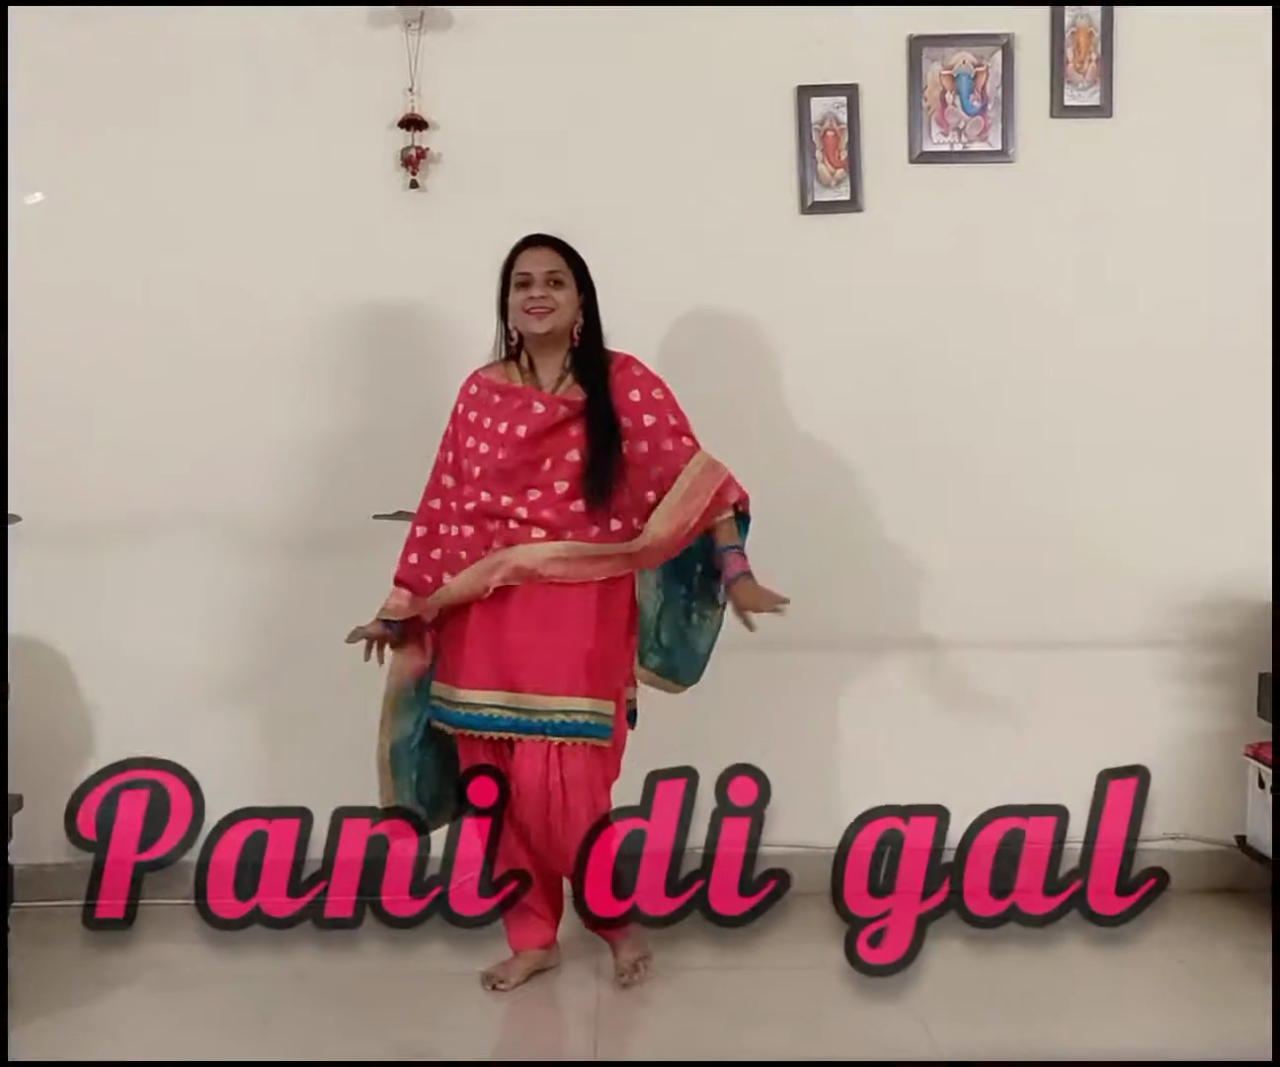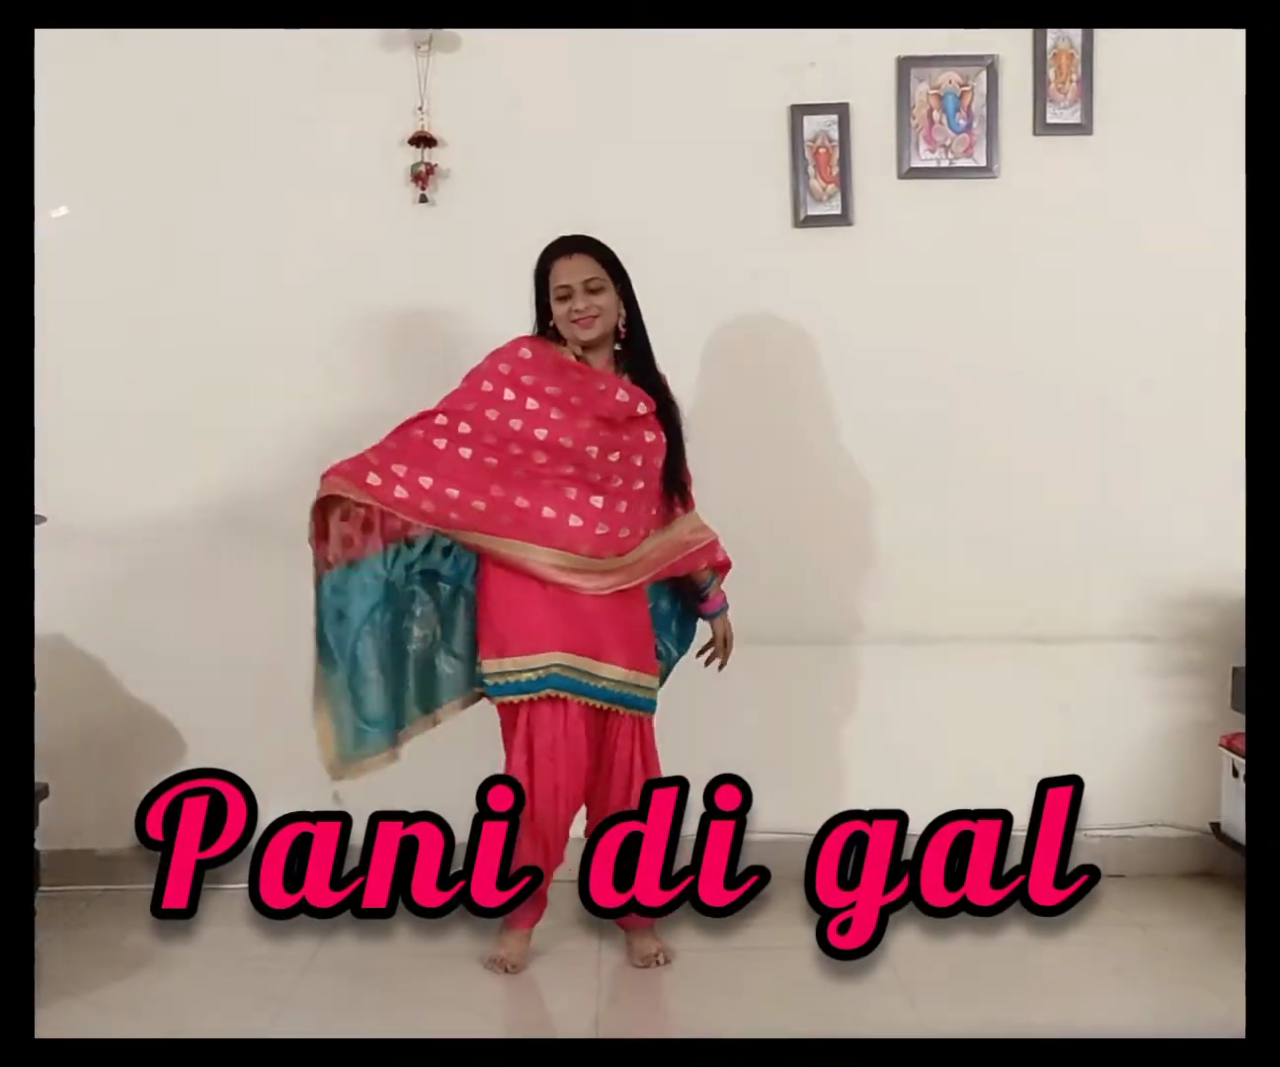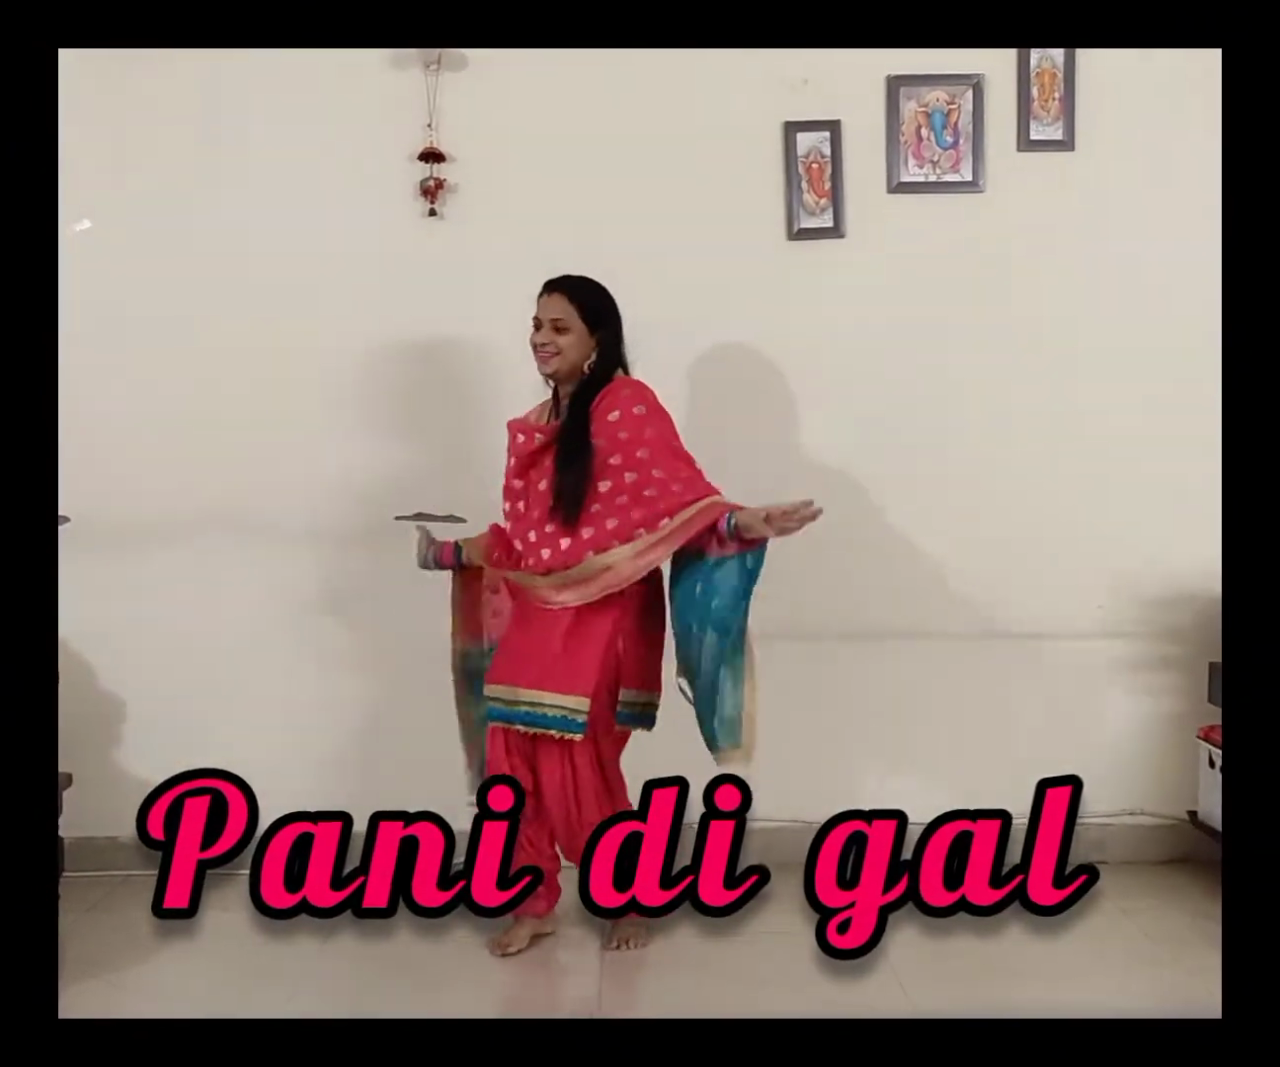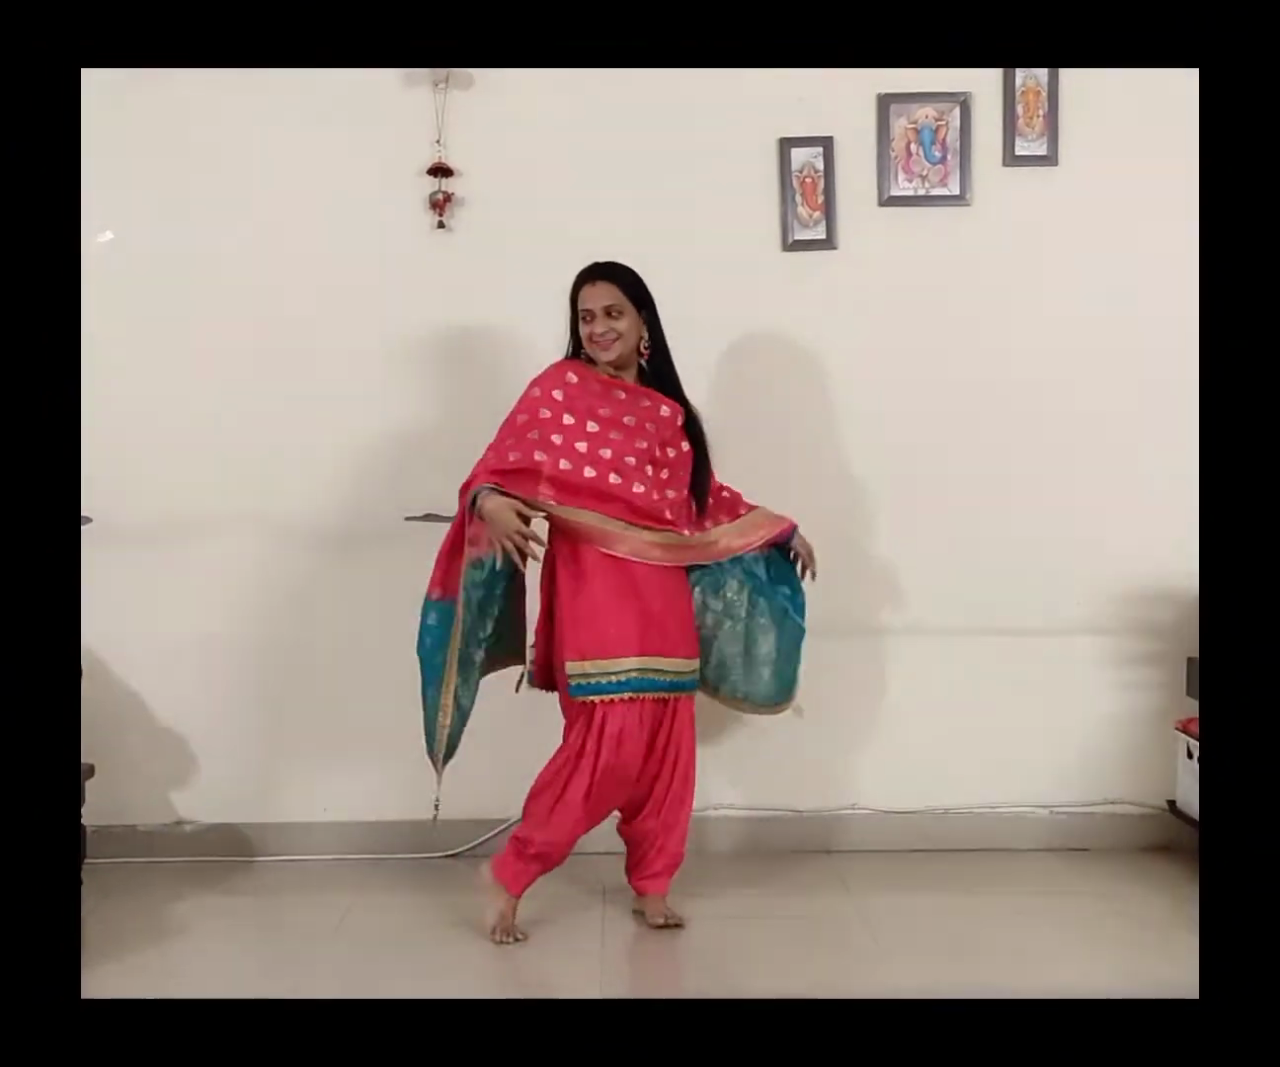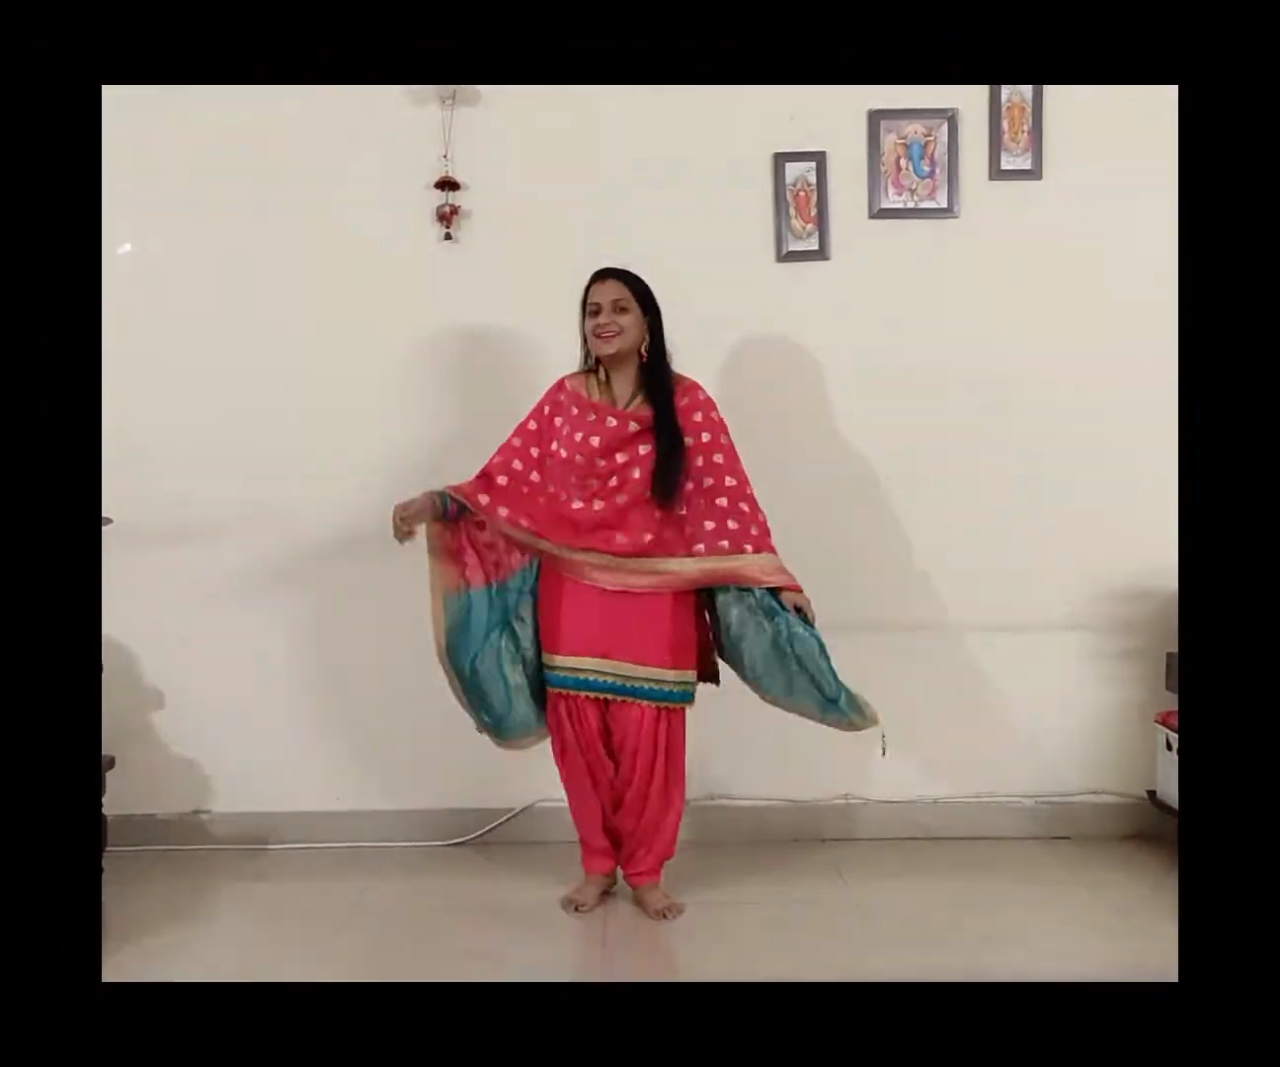
dt=1s
person 1, frame 1
left shoulder: (626, 383)
right shoulder: (479, 393)
left elbow: (696, 483)
right elbow: (445, 508)
left wrist: (736, 571)
right wrist: (404, 611)
left hip: (582, 612)
right hip: (486, 616)
left knee: (561, 784)
right knee: (496, 783)
left ankle: (621, 920)
right ankle: (531, 937)
person 1, frame 2
left shoulder: (647, 392)
right shoulder: (517, 367)
left elbow: (671, 508)
right elbow: (439, 442)
left wrist: (712, 599)
right wrist: (356, 491)
left hip: (616, 602)
right hip: (529, 594)
left knee: (626, 766)
right knee: (547, 763)
left ankle: (636, 912)
right ankle: (518, 913)
person 1, frame 3
left shoulder: (625, 404)
right shoulder: (534, 426)
left elbow: (675, 492)
left wrist: (743, 521)
right wrist: (455, 552)
left hip: (605, 617)
right hip: (542, 618)
left knee: (578, 769)
right knee: (511, 762)
right ankle: (534, 903)
person 1, frame 4
left shoulder: (667, 401)
right shoulder: (561, 387)
left elbow: (702, 494)
right elbow: (500, 470)
left wrist: (781, 530)
right wrist: (491, 504)
left hip: (663, 594)
right hip: (595, 588)
left knee: (668, 744)
right knee: (610, 742)
left ankle: (651, 883)
right ankle: (511, 875)
person 1, frame 5
left shoulder: (686, 401)
right shoulder: (562, 400)
left elbow: (725, 496)
right elbow: (507, 479)
left wrist: (773, 579)
right wrist: (438, 504)
left hip: (657, 598)
right hip: (574, 597)
left knee: (649, 738)
right knee: (579, 735)
left ankle: (646, 873)
right ankle: (599, 865)
